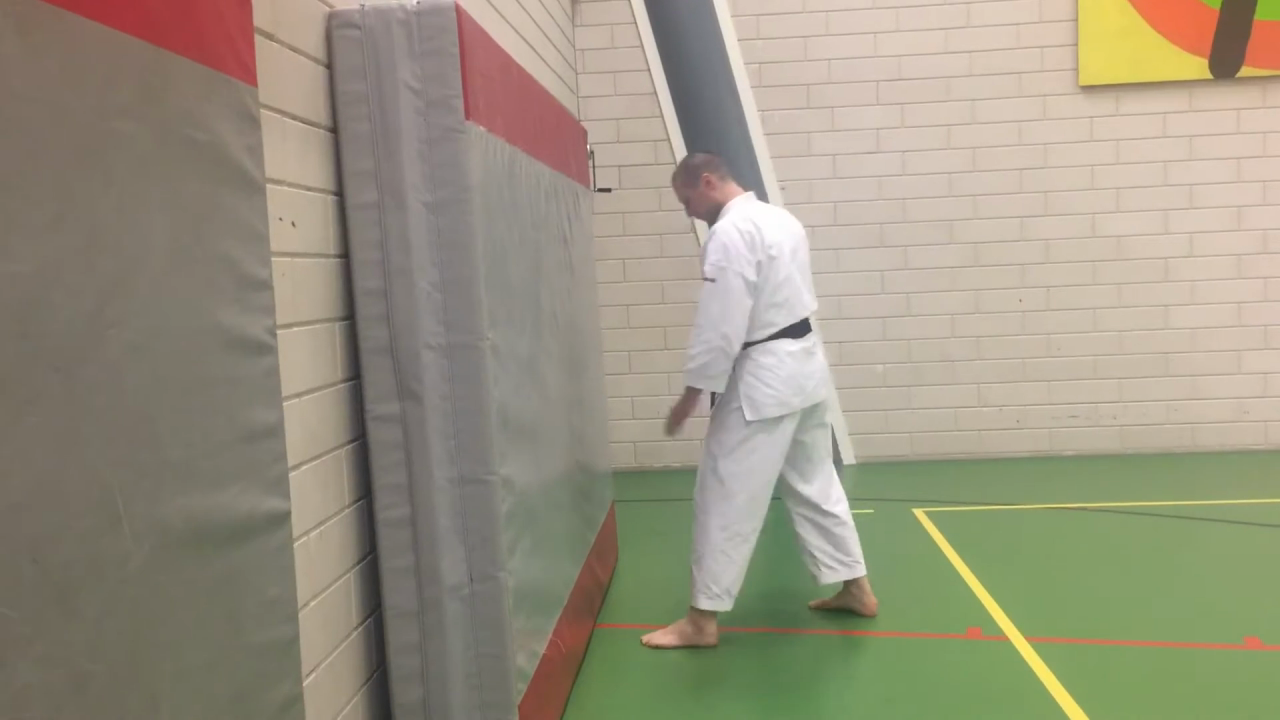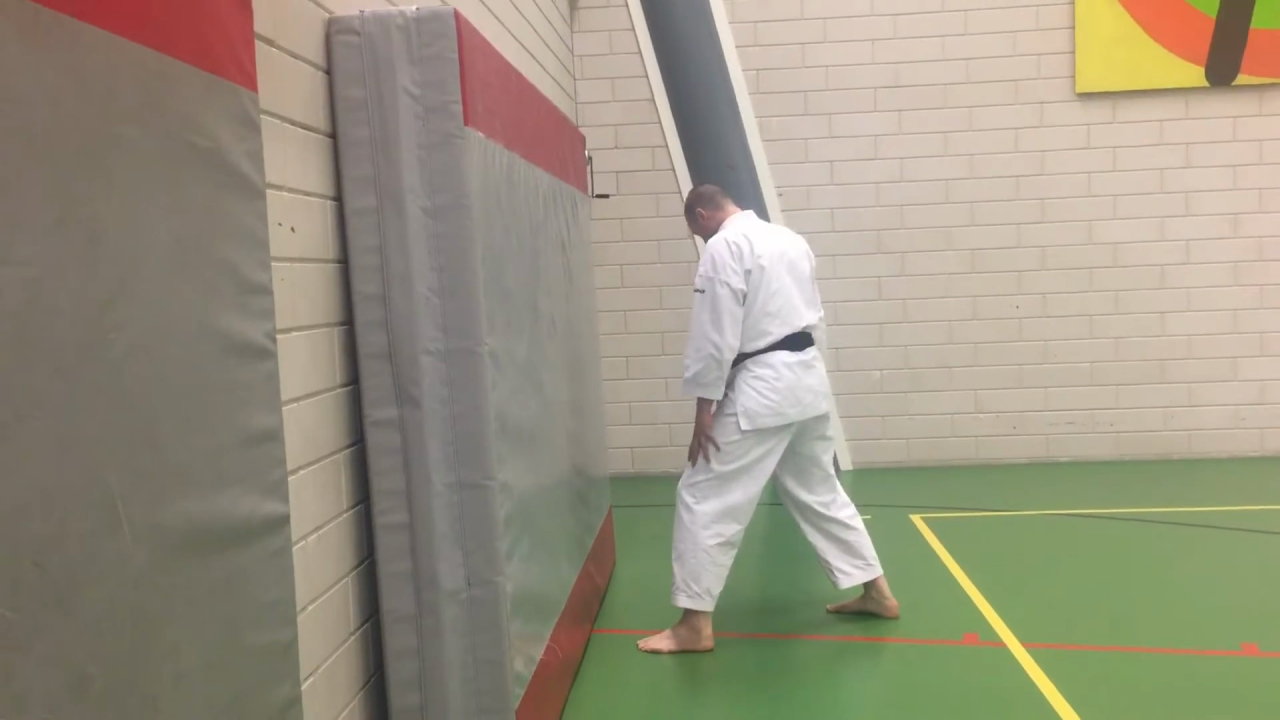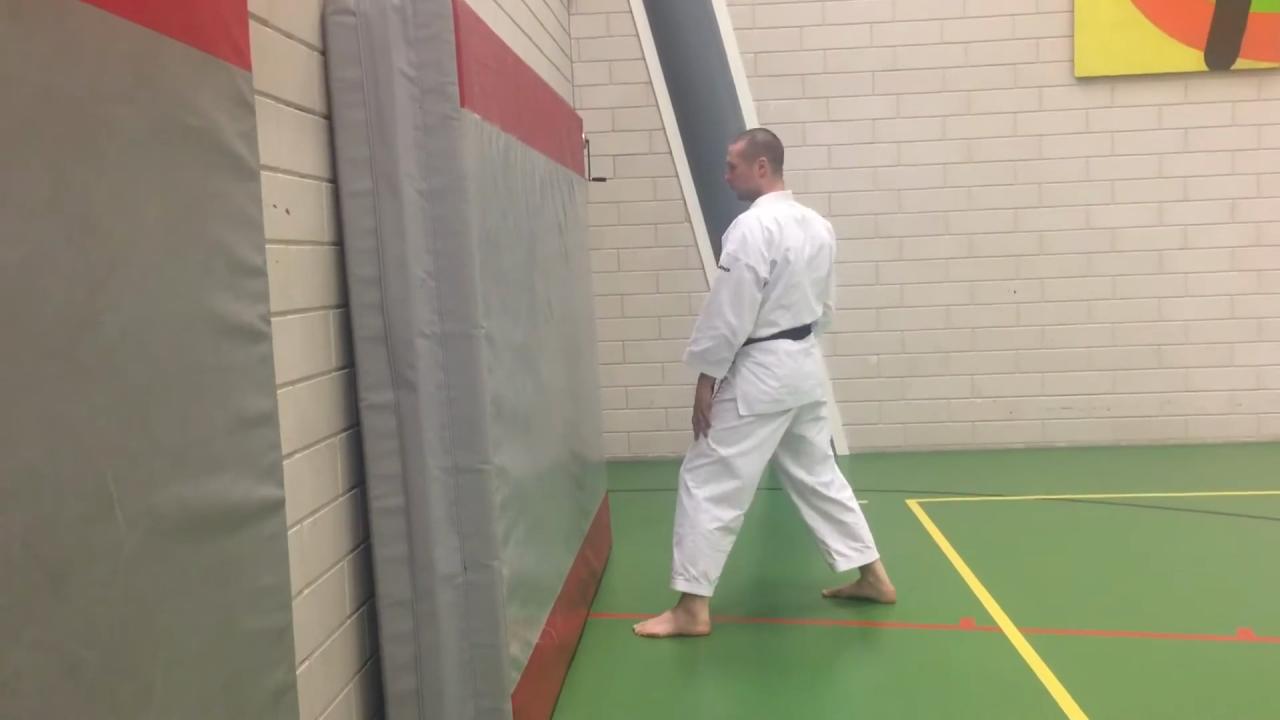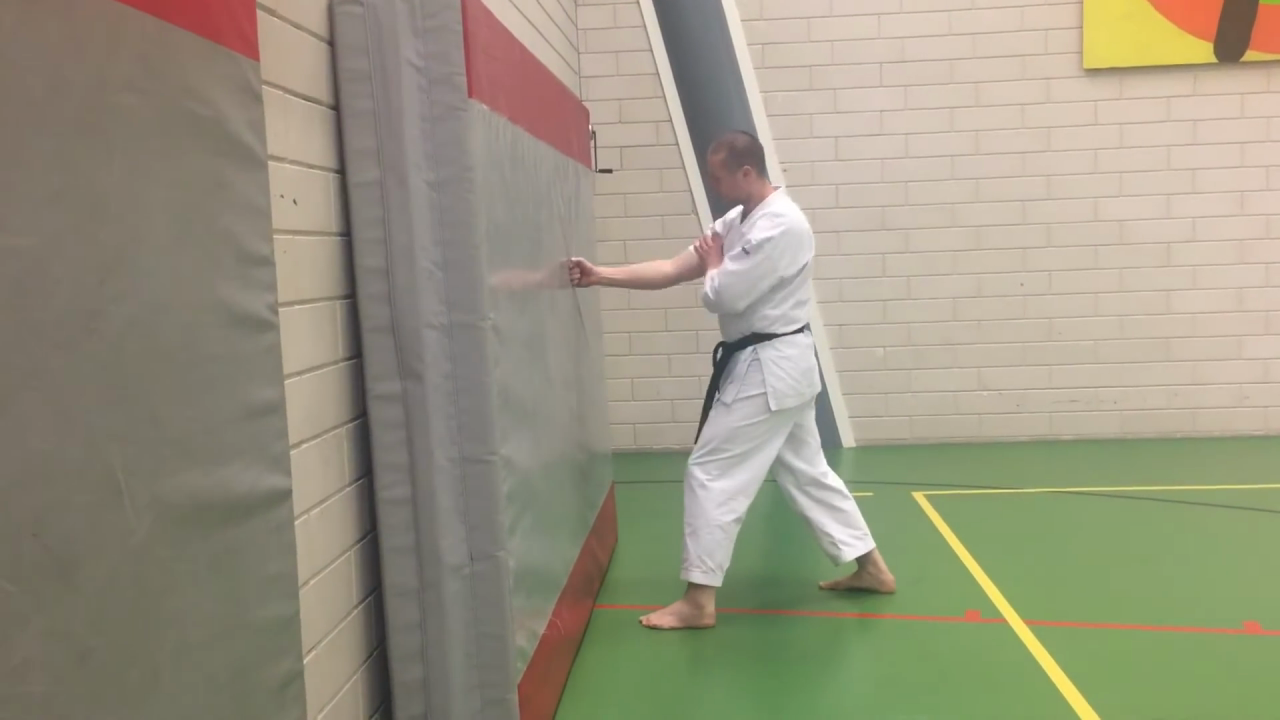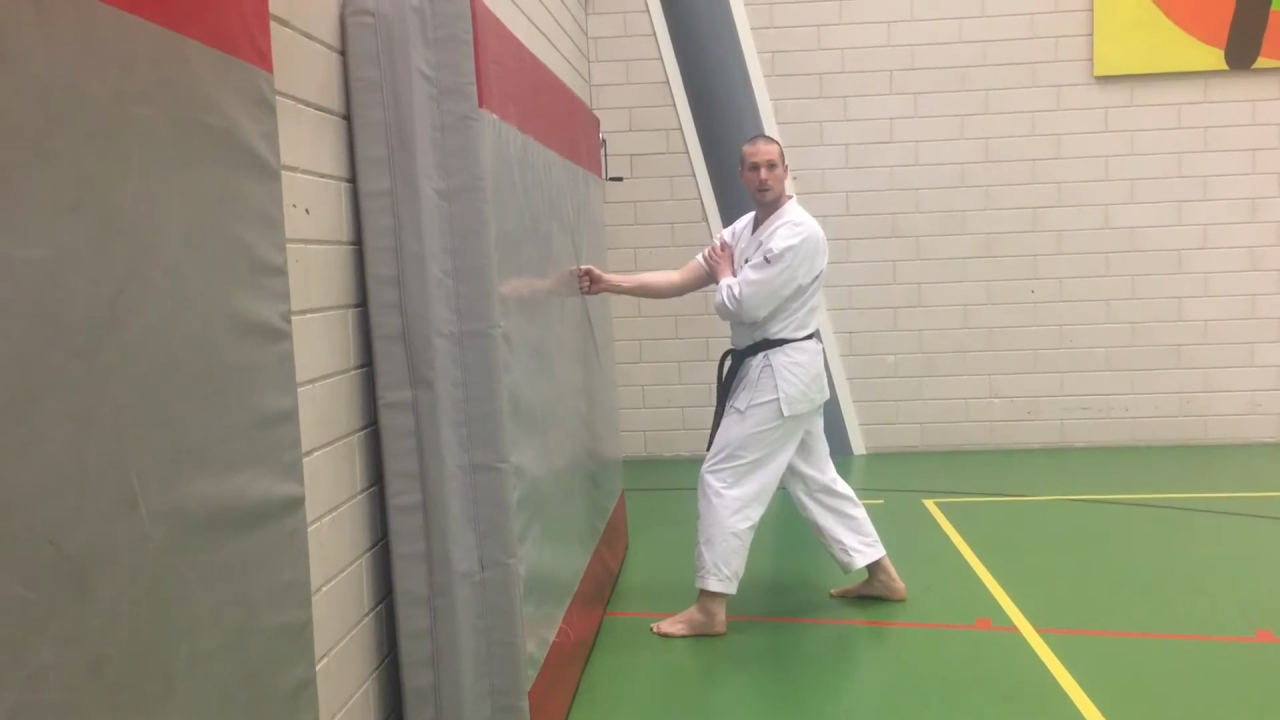
dt=1s
person 1, frame 1
left shoulder: (730, 234)
right shoulder: (781, 219)
left elbow: (719, 327)
left wrist: (692, 394)
left hip: (765, 375)
right hip: (804, 363)
left knee: (724, 493)
right knee: (814, 483)
left ankle: (702, 619)
right ankle: (855, 588)
person 1, frame 2
left shoulder: (723, 246)
right shoulder: (790, 239)
left elbow: (714, 336)
left wrist: (704, 409)
left hip: (761, 387)
right hip: (808, 377)
left knee: (704, 499)
right knee: (820, 491)
left ankle: (695, 623)
right ankle: (876, 591)
person 1, frame 3
left shoulder: (752, 227)
right shoulder: (817, 225)
left elbow: (727, 314)
left wrist: (705, 382)
left hip: (759, 374)
right hip: (804, 367)
left knee: (707, 484)
right knee: (819, 477)
left ankle: (692, 607)
right ankle: (872, 576)
person 1, frame 4
left shoulder: (780, 226)
right shoulder: (740, 220)
left elbow: (721, 294)
right elbow: (675, 268)
left wrist: (713, 263)
right wrist: (600, 275)
left hip: (767, 368)
right hip: (780, 364)
left knee: (711, 473)
right knee: (807, 470)
left ankle: (698, 599)
right ankle: (870, 566)
person 1, frame 5
left shoulder: (798, 234)
right shoulder: (743, 230)
left elbow: (739, 303)
right elbow: (681, 280)
left wrist: (724, 273)
right wrist: (609, 282)
left hip: (778, 374)
right hip: (781, 371)
left knee: (724, 480)
right knee: (815, 477)
left ankle: (710, 607)
right ankle: (880, 574)
